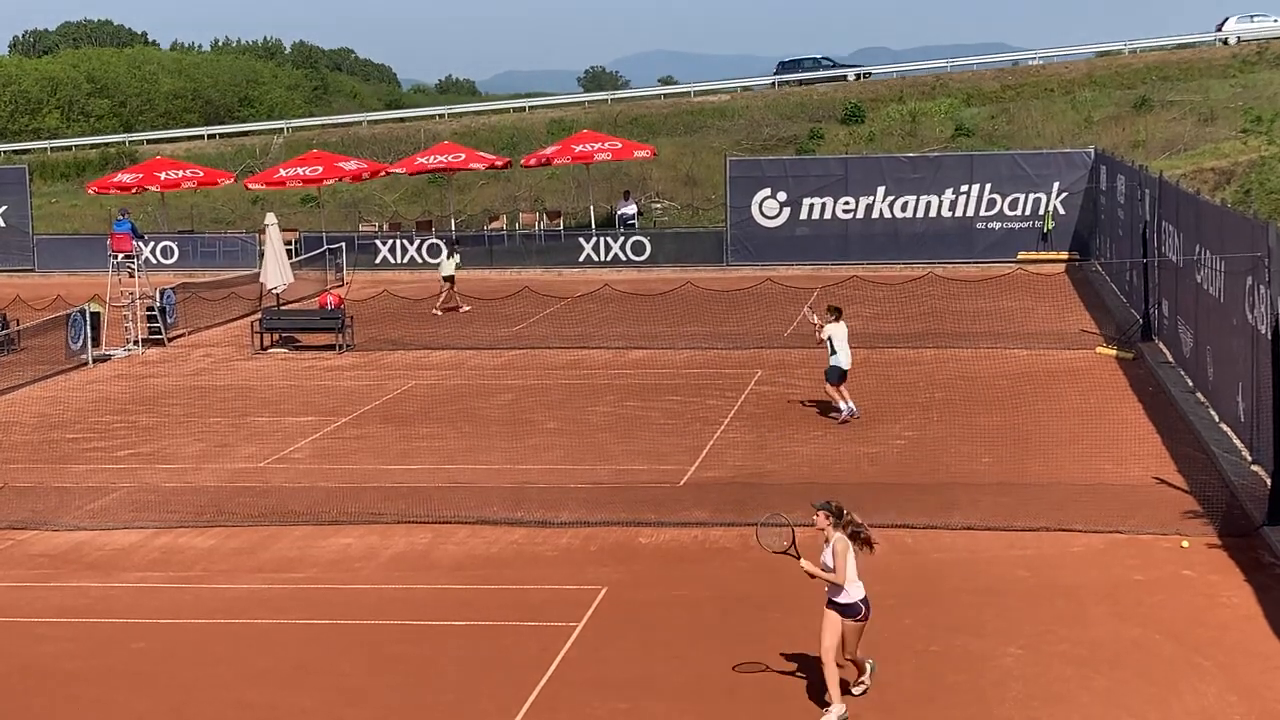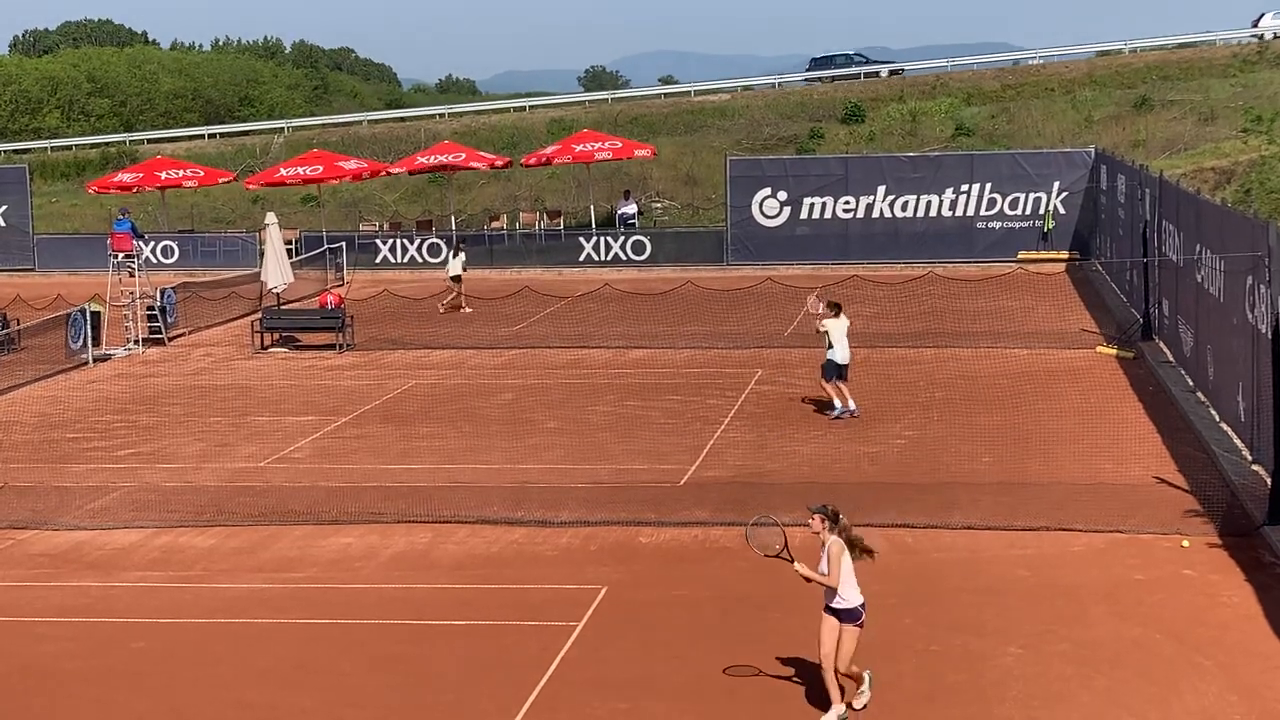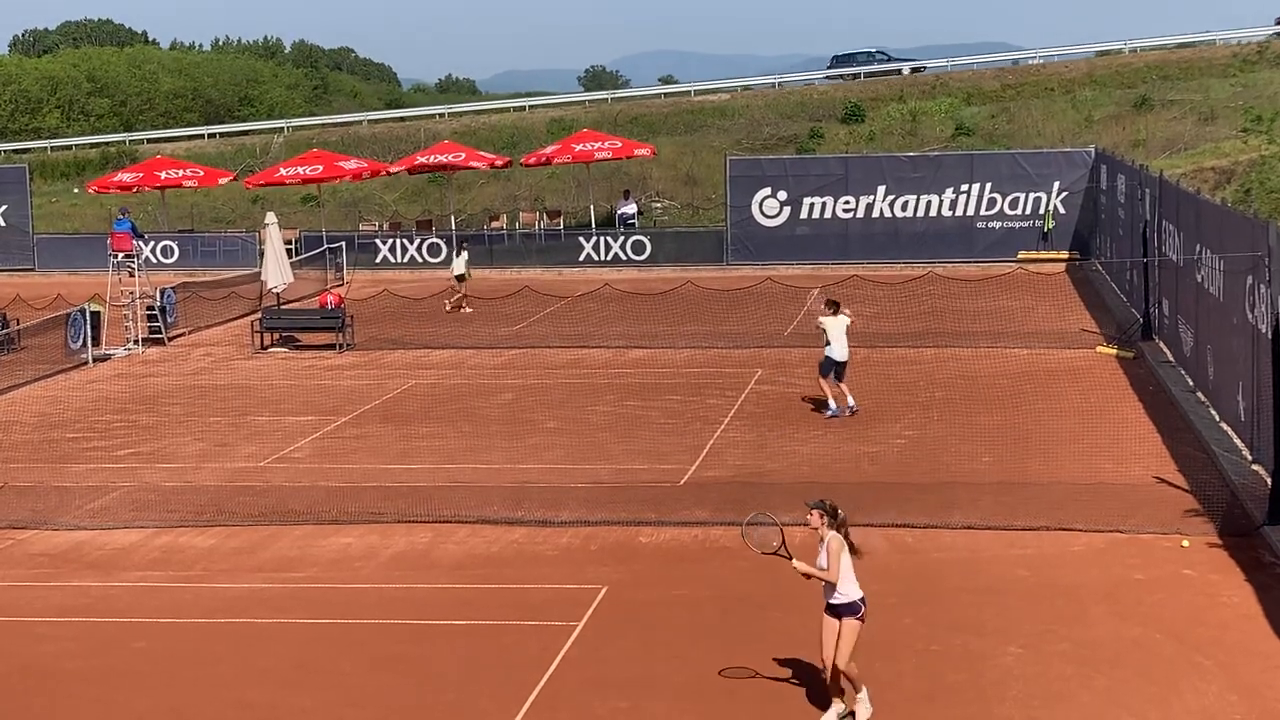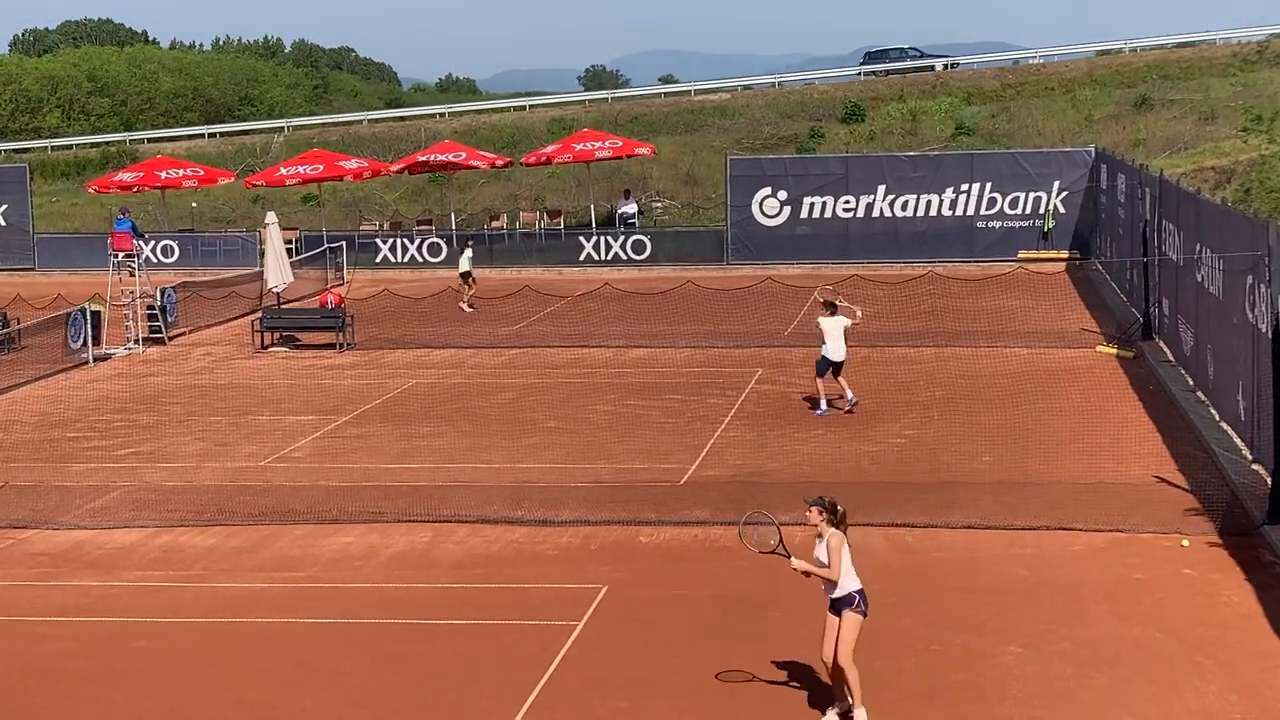
dt=0.1s
person 1, frame 1
left shoulder: (840, 542)
right shoulder: (829, 540)
left elbow: (840, 579)
left wrist: (813, 570)
right wrist: (814, 570)
left hip: (855, 603)
right hip: (834, 602)
left knee: (848, 655)
right knee: (826, 654)
left ankle: (864, 668)
person 1, frame 2
left shoulder: (835, 545)
right shoulder: (826, 544)
left elbow: (833, 582)
left wrist: (808, 573)
right wrist: (809, 573)
left hip: (852, 609)
right hip: (832, 609)
left knee: (842, 667)
right knee: (826, 660)
left ankle: (863, 680)
person 1, frame 3
left shoulder: (834, 540)
right shoulder: (824, 540)
left elbow: (833, 577)
left wrist: (807, 569)
right wrist: (808, 570)
left hip: (852, 605)
right hip: (833, 605)
left knee: (841, 663)
right knee: (828, 660)
left ankle: (861, 694)
person 1, frame 4
left shoulder: (834, 537)
right shoulder: (820, 537)
left elbow: (834, 575)
left wrist: (806, 567)
right wrist: (808, 568)
left hip: (852, 598)
right hip: (836, 601)
left knee: (842, 659)
right knee: (827, 658)
